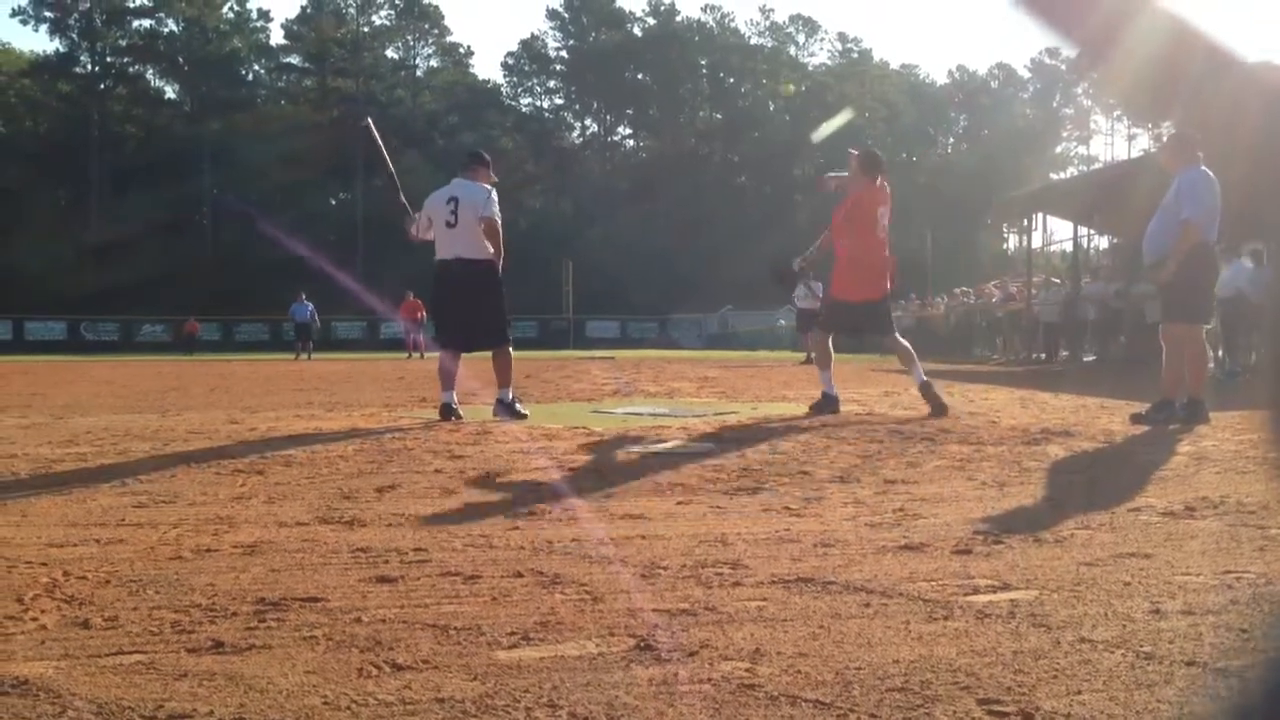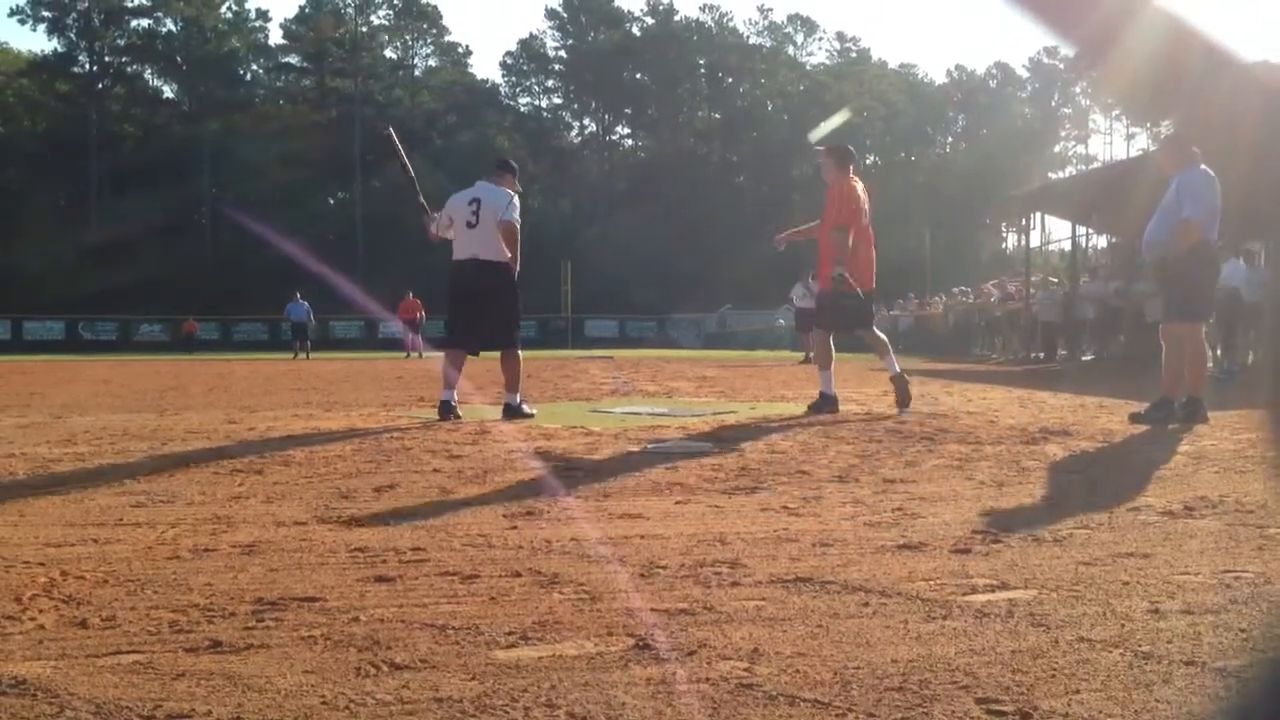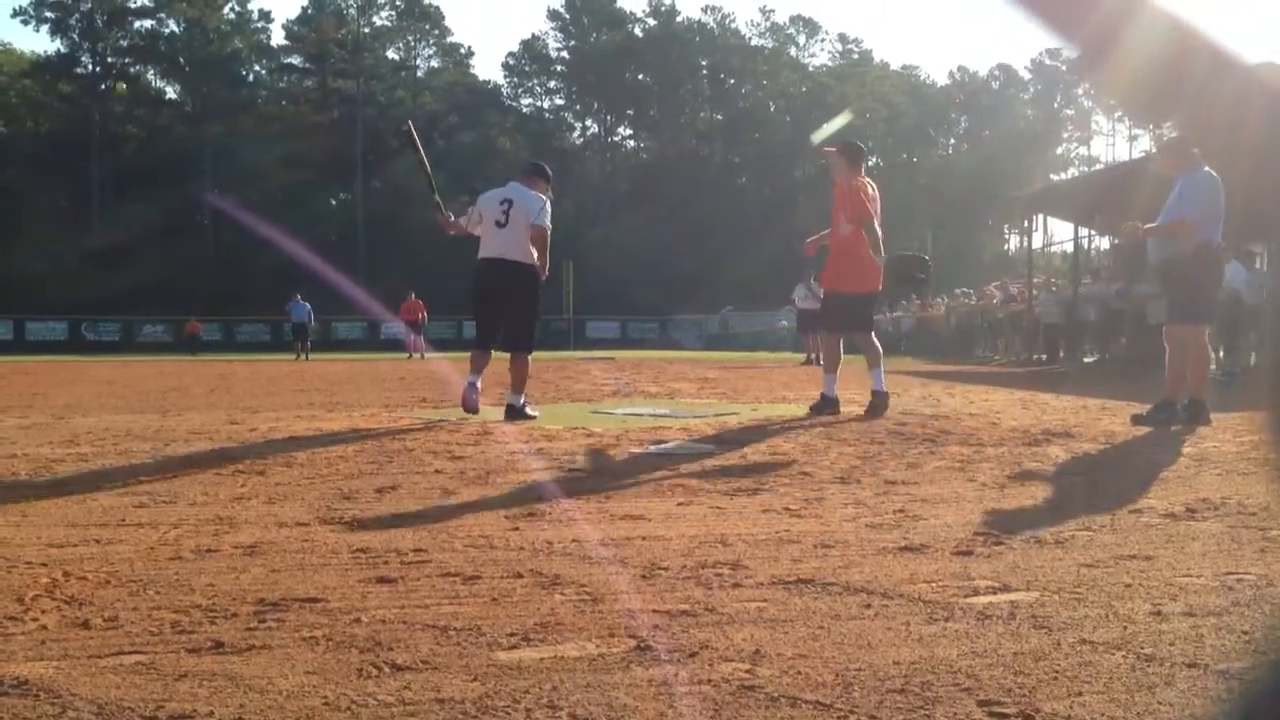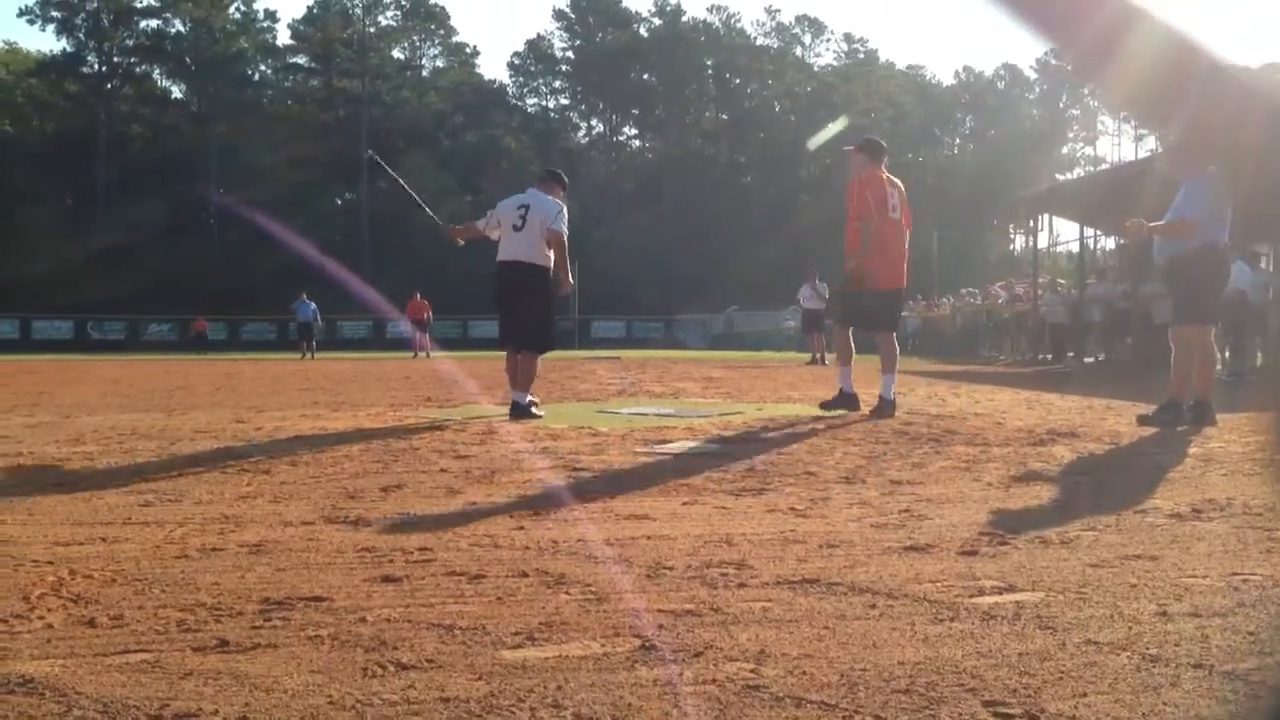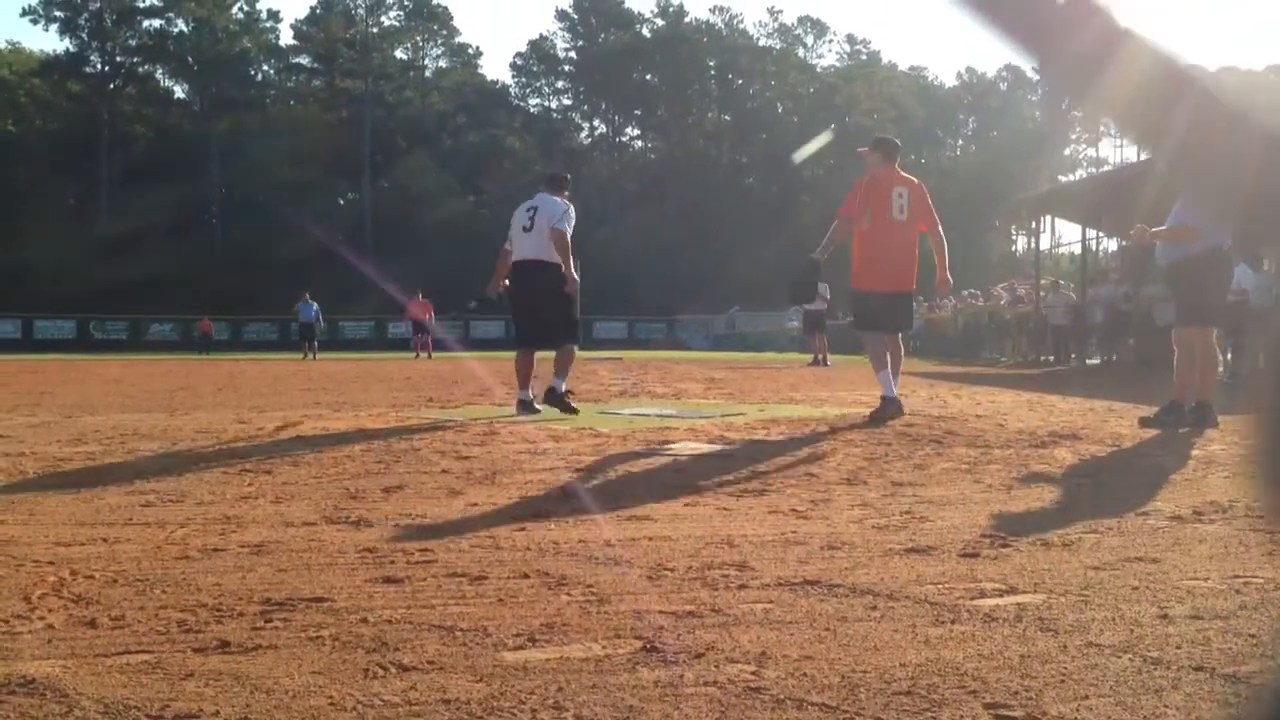
dt=0.3s
person 1, frame 1
left shoulder: (1195, 178)
right shoulder: (1186, 180)
left elbow: (1193, 226)
left wrist: (1172, 262)
right wrist: (1167, 265)
left hip: (1187, 265)
right hip: (1178, 267)
left knee: (1187, 333)
right knee: (1172, 335)
left ankle: (1194, 405)
right ankle: (1168, 403)
person 1, frame 2
left shoulder: (1196, 177)
right shoulder: (1184, 180)
left elbow: (1192, 226)
left wrist: (1157, 248)
right wrist: (1151, 249)
left hip: (1190, 263)
right hip: (1178, 265)
left knee: (1188, 332)
right knee: (1171, 334)
left ankle: (1193, 404)
right ankle: (1168, 402)
person 1, frame 3
left shoulder: (1200, 179)
right shoulder: (1188, 182)
left elbow: (1185, 226)
left wrist: (1144, 231)
right wrist: (1145, 232)
left hip: (1194, 265)
right hip: (1181, 266)
left knee: (1191, 334)
right knee: (1175, 336)
left ankle: (1195, 405)
right ankle: (1172, 404)
person 1, frame 4
left shoulder: (1206, 180)
right shoulder: (1195, 183)
left elbow: (1188, 226)
left wrist: (1148, 229)
right wrist: (1150, 230)
left hip: (1201, 265)
right hip: (1188, 267)
left knee: (1196, 334)
right knee: (1181, 337)
left ankle: (1201, 406)
right ankle: (1183, 404)
person 1, frame 5
right shoulder: (1194, 194)
left elbow: (1191, 230)
left wrist: (1150, 235)
right wrist: (1152, 235)
left hip: (1204, 264)
right hip: (1188, 271)
left knee: (1198, 337)
right knee: (1184, 339)
left ankle: (1202, 410)
right ankle: (1188, 408)
person 2, frame 1
left shoulder: (857, 196)
right shoulder: (882, 192)
left elbow: (834, 235)
left wrist: (808, 257)
right wrist: (845, 182)
left hip: (848, 285)
right hip: (878, 284)
left knee: (822, 334)
right knee: (891, 338)
left ankle: (829, 397)
right ankle: (925, 386)
person 2, frame 2
left shoulder: (840, 189)
right shoulder: (855, 186)
left elbow: (843, 231)
right elbow: (827, 225)
left wrist: (839, 268)
right wrist: (791, 235)
left hip: (842, 276)
right hip: (861, 276)
left knee: (822, 333)
right knee: (867, 329)
left ankle: (828, 396)
right ankle: (896, 374)
person 2, frame 3
left shoulder: (849, 186)
right shoulder: (867, 186)
left elbow: (869, 224)
left wrist: (880, 257)
right wrist: (818, 240)
left hip: (846, 277)
right hip: (868, 277)
left knee: (831, 334)
right knee: (865, 334)
left ankle: (829, 398)
right ankle: (879, 391)
person 2, frame 4
left shoulder: (863, 182)
right shoulder: (896, 186)
left elbow: (865, 224)
left wrist: (853, 262)
left hip: (864, 274)
right hip: (893, 274)
left knee: (842, 327)
right knee: (886, 334)
left ankle: (846, 392)
right ankle: (887, 399)
person 2, frame 5
left shoulder: (868, 183)
right shoulder: (915, 187)
left elbow: (845, 224)
right elbow: (935, 231)
left wrist: (820, 253)
right wrist: (943, 270)
left hip: (871, 276)
right hip: (903, 277)
left knee: (870, 336)
right knee: (893, 336)
left ankle: (890, 397)
right ankle: (890, 396)
person 3, frame 1
left shoulder: (434, 198)
right shoulder: (483, 193)
left elbow: (417, 235)
right elbow: (490, 224)
left wrist: (413, 222)
right wrist: (499, 256)
left hip: (446, 273)
right hip: (480, 271)
left knee: (449, 343)
right knee: (500, 339)
left ankle: (448, 401)
right ankle: (505, 399)
person 3, frame 2
left shoulder: (457, 198)
right shoulder: (506, 197)
left elbow: (436, 234)
right elbow: (509, 227)
left wrist: (432, 222)
right wrist: (515, 261)
left hip: (461, 272)
right hip: (496, 273)
left knee: (457, 342)
right knee: (509, 342)
left ankle: (448, 399)
right ankle: (512, 402)
person 3, frame 3
left shoulder: (487, 197)
right shoulder: (537, 201)
left elbow: (464, 227)
right elbow: (540, 233)
left wrist: (449, 223)
right wrist: (543, 266)
left hip: (487, 271)
right hip: (520, 274)
left knee: (484, 337)
right knee: (521, 344)
left ankle: (473, 382)
right ankle: (516, 404)
person 3, frame 4
left shoulder: (507, 204)
right shoulder: (555, 206)
left elbow: (481, 229)
right elbow: (556, 238)
left wrist: (457, 232)
right wrist: (565, 273)
left hip: (505, 273)
right hip: (535, 276)
left knee: (513, 341)
right knee: (533, 344)
left ankle: (518, 397)
right ankle: (521, 401)
person 3, frame 5
left shoulder: (522, 210)
right shoulder: (563, 207)
left elbow: (508, 250)
right elbow: (559, 235)
left wrist: (498, 279)
right wrist: (570, 271)
left hip: (521, 273)
right hip: (549, 273)
left knee: (526, 341)
right knee: (566, 336)
left ankle: (524, 398)
right ankle: (557, 389)
